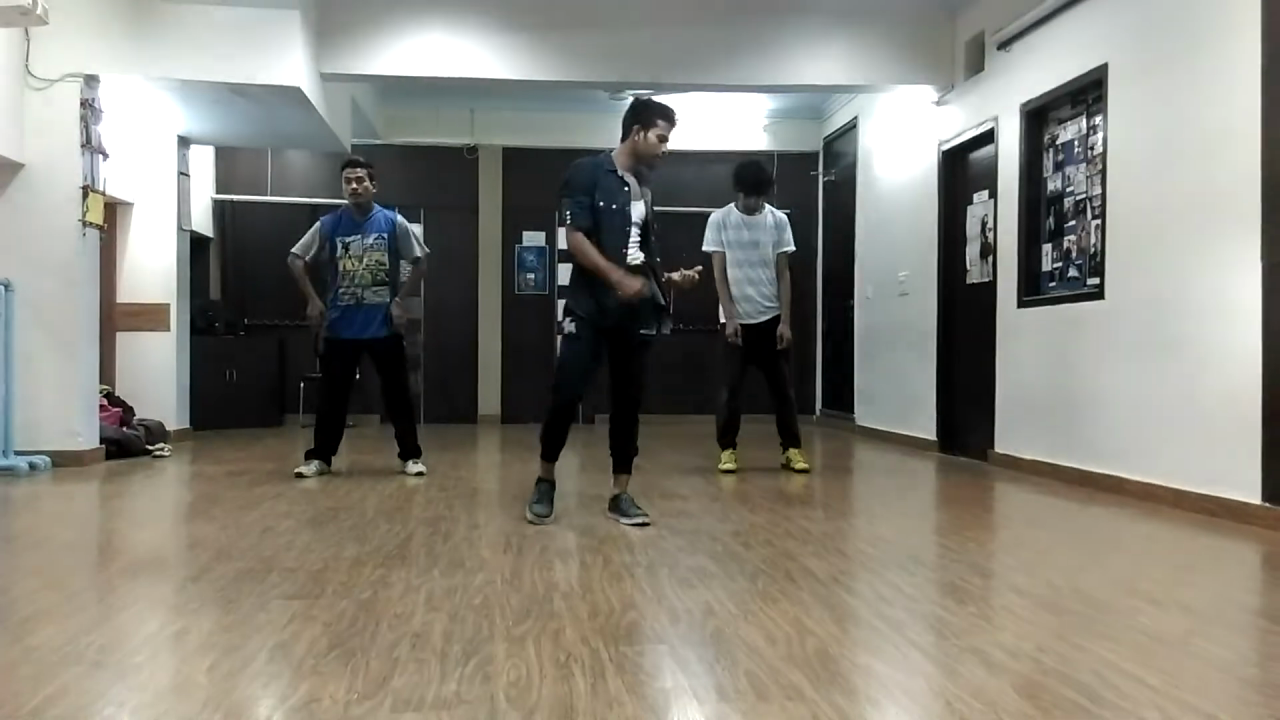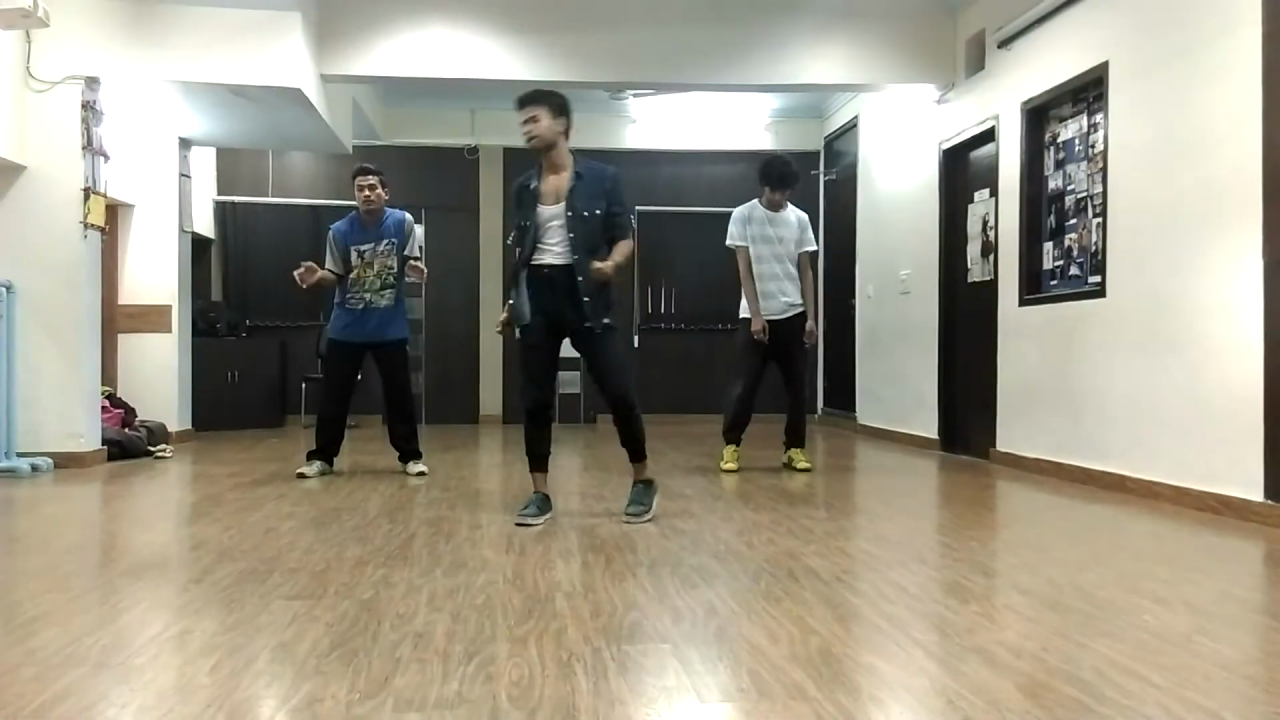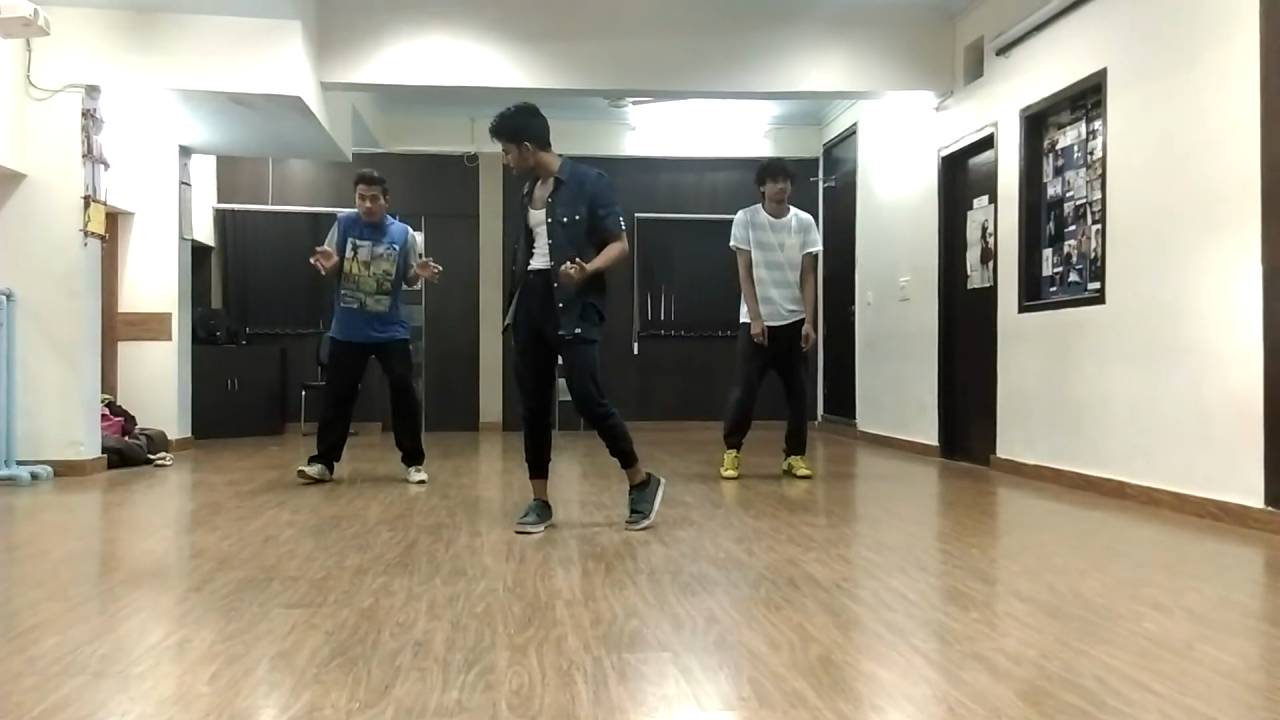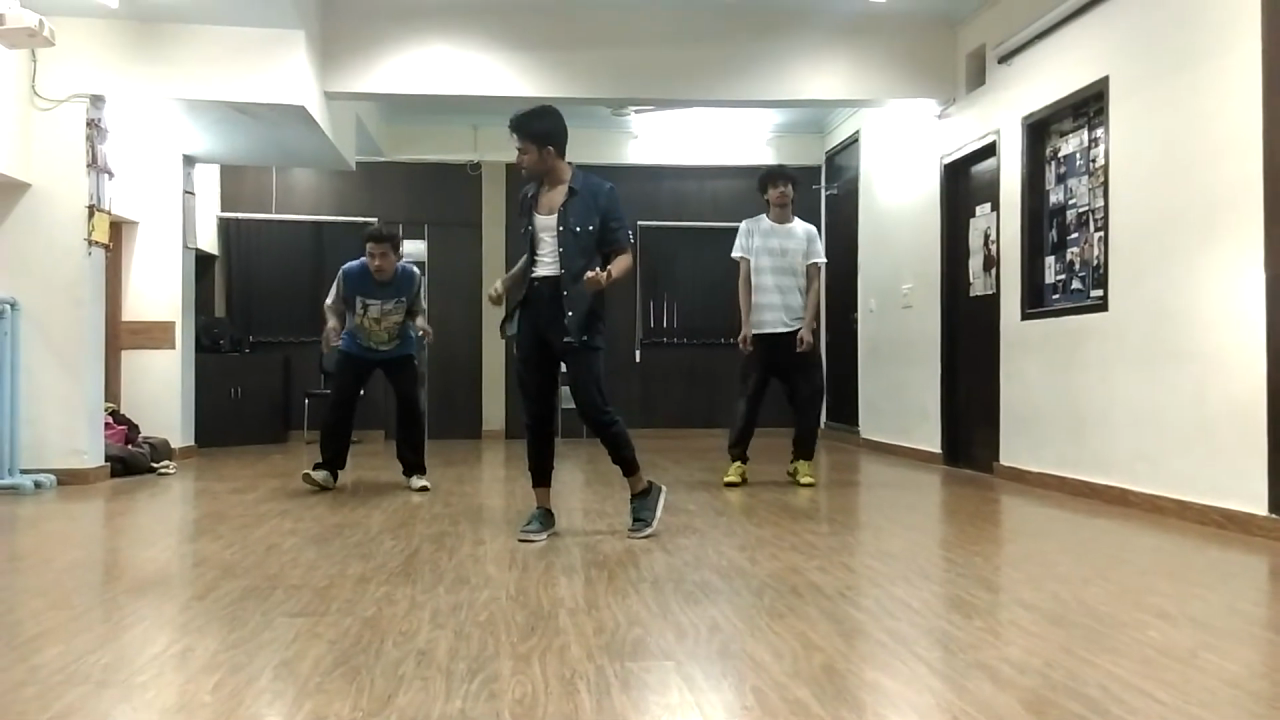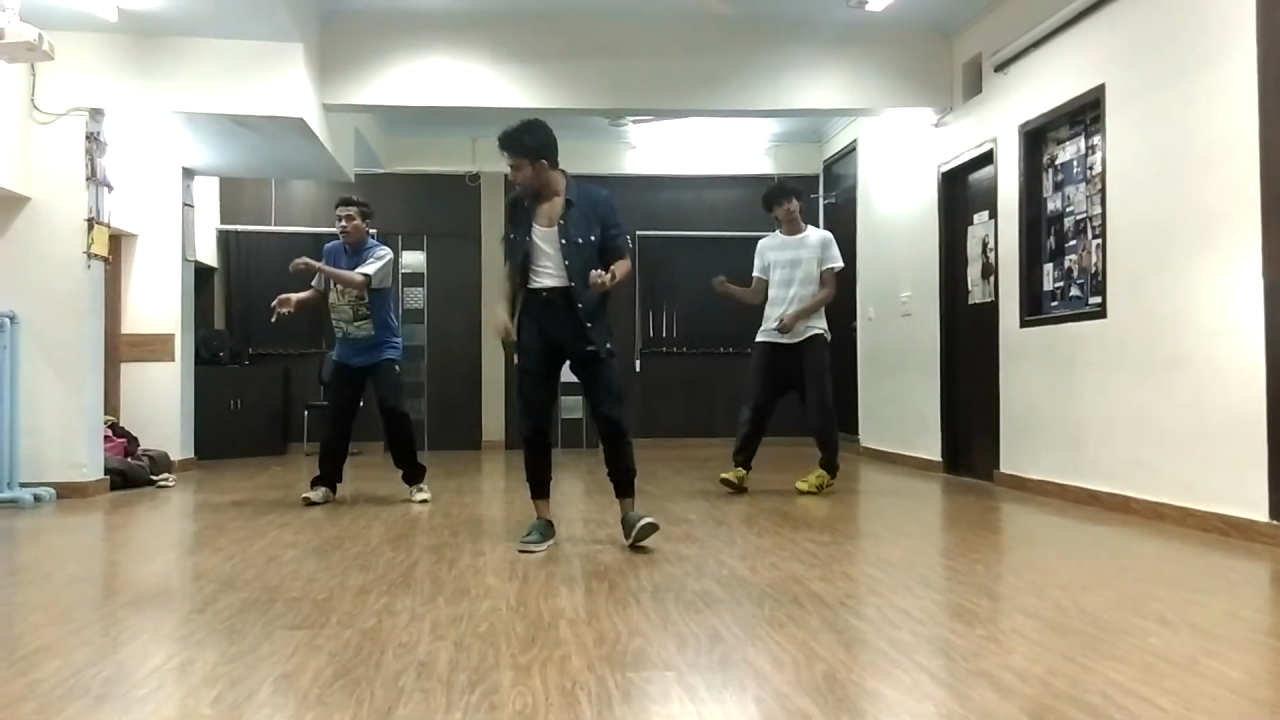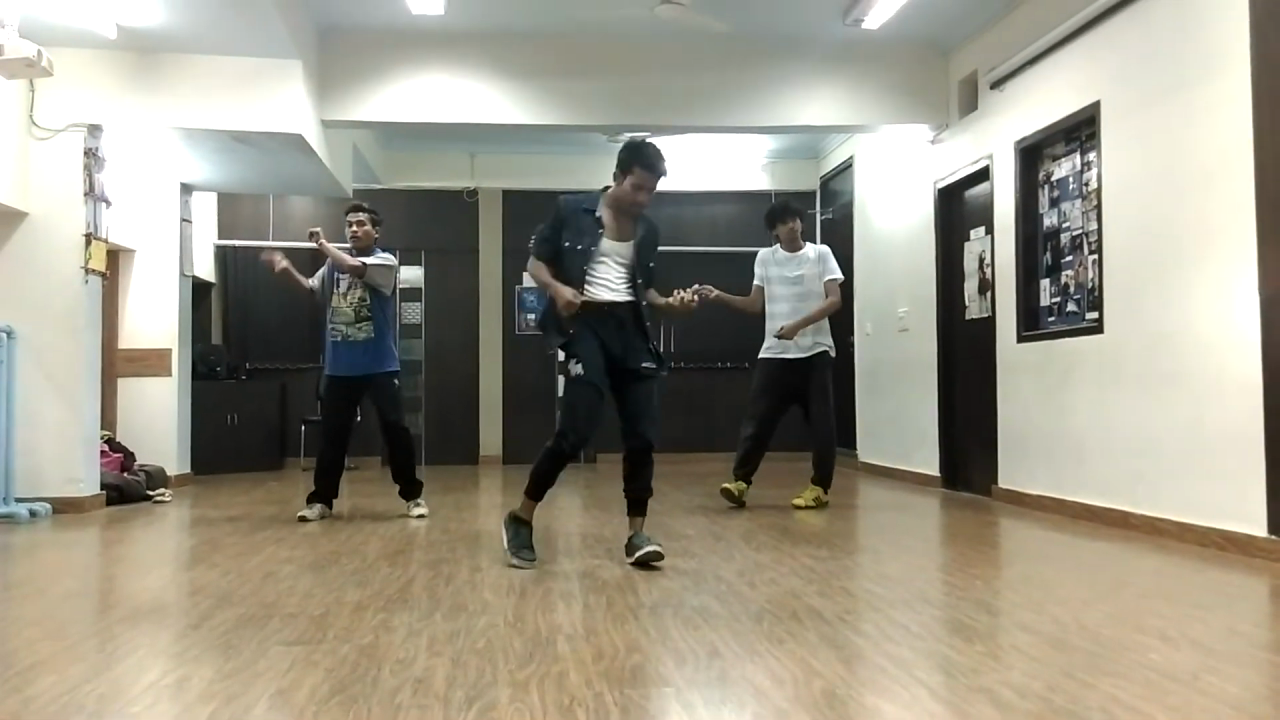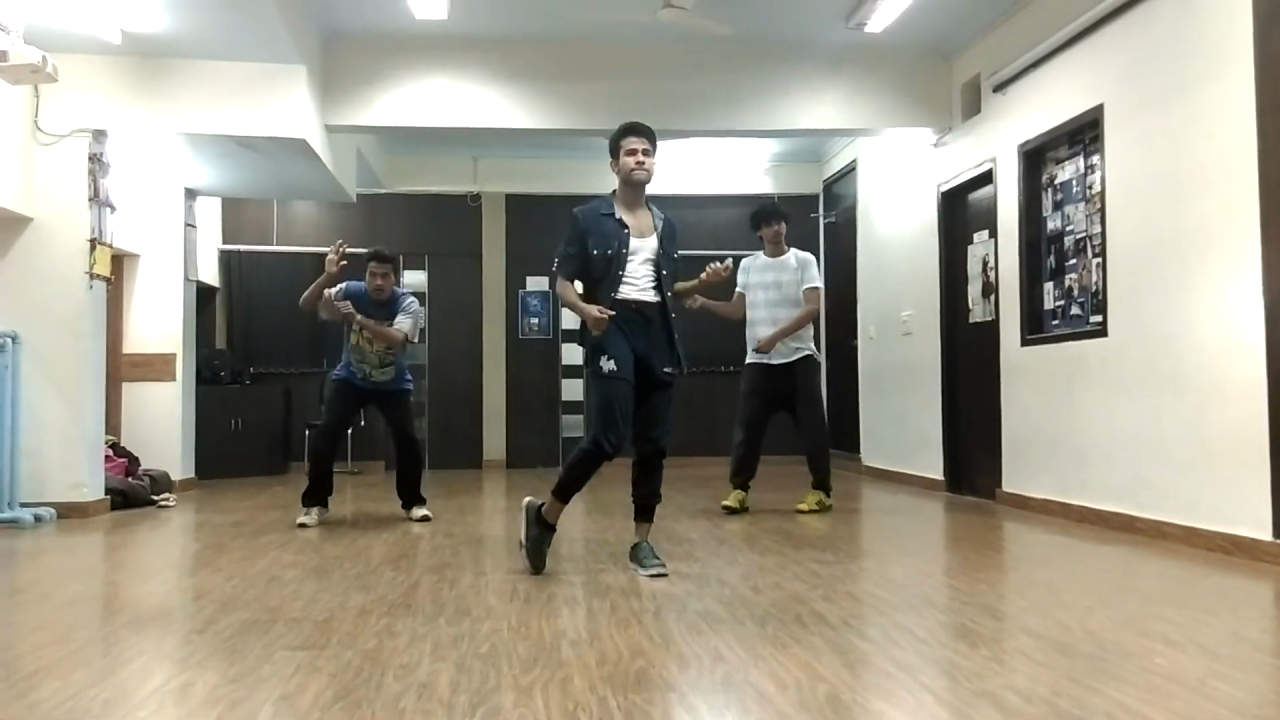
dt=0.7s
person 1, frame 1
left shoulder: (644, 188)
right shoulder: (587, 172)
right elbow: (575, 238)
left wrist: (667, 277)
right wrist: (618, 278)
left hip: (636, 306)
right hip: (592, 301)
left knee: (628, 400)
right knee: (567, 390)
left ankle: (620, 494)
right ankle: (545, 481)
person 1, frame 2
left shoulder: (601, 178)
right shoulder: (524, 187)
left elbow: (626, 237)
left wrist: (610, 265)
right wrist: (511, 303)
left hip: (585, 295)
right hip: (538, 296)
left knee: (617, 388)
right knee: (536, 398)
left ankle: (642, 481)
right ankle: (540, 494)
person 1, frame 3
left shoulder: (589, 182)
right shoulder: (528, 191)
left elbow: (619, 244)
left wrist: (586, 270)
right wrist: (514, 298)
left hip: (573, 304)
right hip: (531, 302)
left knee: (588, 399)
right knee: (533, 405)
left ankle: (642, 482)
right ankle: (540, 502)
person 1, frame 4
left shoulder: (599, 193)
right shoulder: (529, 197)
left elbow: (624, 255)
left wrist: (606, 276)
right wrist: (507, 282)
left hip: (576, 311)
right hip: (533, 310)
left knee: (592, 407)
right knee: (537, 414)
left ankle: (643, 491)
right ankle: (543, 510)
person 1, frame 5
left shoulder: (595, 201)
right shoulder: (517, 207)
left elbow: (624, 259)
left wrist: (609, 278)
right wrist: (506, 309)
left hip: (584, 317)
right hip: (536, 319)
left knee: (610, 418)
right knee: (535, 424)
left ankle: (629, 513)
right ankle: (543, 520)
person 1, frame 6
left shoulder: (648, 229)
right shoulder: (572, 210)
right elbow: (535, 261)
left wrist: (669, 302)
right wrist: (556, 287)
left hip: (632, 330)
right hip: (586, 325)
left knee: (641, 437)
right knee: (574, 433)
left ankle: (637, 534)
right ankle: (521, 518)
person 1, frame 7
left shoulder: (665, 225)
right shoulder: (588, 218)
right elbow: (562, 281)
left wrist: (700, 283)
right wrist: (584, 308)
left hip: (657, 332)
right hip: (612, 328)
left knee: (653, 444)
right knee: (609, 436)
left ankle: (641, 542)
right ankle: (544, 513)
person 2, frame 1
left shoulder: (779, 220)
right shoulder: (719, 221)
left elbow: (783, 273)
right elbow: (719, 273)
left wrist: (785, 321)
right wrist: (730, 317)
left hip: (771, 317)
right hip: (736, 319)
left knee: (782, 386)
right knee: (731, 387)
left ankle: (791, 449)
right ankle: (727, 449)
person 2, frame 2
left shoulder: (800, 219)
right shoulder: (743, 215)
left elbow: (805, 271)
right elbow: (744, 270)
left wrist: (811, 317)
right wrist: (756, 315)
left hip: (793, 315)
right hip: (756, 316)
left knee: (797, 385)
right knee: (745, 384)
left ankle: (794, 448)
right ankle: (731, 446)
person 2, frame 3
left shoulder: (805, 222)
right shoulder: (745, 219)
left elbow: (808, 276)
right elbow: (744, 273)
left wrist: (809, 322)
right wrist: (755, 318)
left hip: (794, 321)
right hip: (755, 320)
left knee: (798, 391)
right knee: (744, 389)
left ankle: (795, 455)
right ankle: (731, 452)
person 2, frame 4
left shoulder: (808, 233)
right shoulder: (750, 228)
left elbow: (813, 283)
right elbow: (744, 280)
left wrist: (807, 326)
right wrist: (746, 325)
left hip: (797, 329)
right hip: (761, 330)
left knee: (809, 396)
right knee: (749, 397)
left ankle: (800, 461)
right ankle: (738, 461)
person 2, frame 5
left shoulder: (822, 239)
right shoulder: (765, 246)
left elbow: (829, 290)
right elbow: (756, 294)
left wrist: (797, 316)
right wrist: (730, 289)
left hip: (810, 335)
right hip: (769, 338)
left knee: (820, 404)
right knee: (755, 405)
left ankle: (827, 469)
right ankle: (740, 468)
person 2, frame 6
left shoulder: (821, 254)
right shoulder: (765, 258)
left elbow: (835, 300)
right elbow: (756, 303)
left wrist: (797, 325)
right wrist: (718, 296)
left hip: (815, 352)
right hip: (775, 353)
left knee: (821, 422)
right knee: (757, 419)
left ankle: (820, 486)
right ankle: (740, 481)
person 2, frame 7
left shoulder: (804, 260)
right shoulder: (747, 265)
left elbow: (813, 308)
right elbow: (736, 310)
left wrist: (775, 336)
right wrist: (702, 302)
left hip: (799, 358)
right hip: (759, 361)
left knee: (813, 426)
right knee: (747, 427)
left ankle: (821, 491)
right ankle: (739, 490)
person 3, frame 1
left shoulder: (393, 222)
right shoulder: (328, 225)
left elbow: (419, 263)
right elbow: (296, 259)
left wrist: (399, 301)
right wrist: (313, 300)
left hip: (384, 325)
right hip: (340, 326)
left knee: (398, 393)
right knee: (332, 394)
left ankle: (411, 455)
right ankle: (320, 457)
person 3, frame 2
left shoulder: (403, 222)
right shoulder: (340, 231)
left elbow: (409, 262)
right elbow: (337, 275)
left wrist: (414, 269)
right wrist: (318, 276)
left hip: (391, 327)
right hip: (346, 327)
left knee: (399, 393)
right knee: (333, 394)
left ankle: (411, 456)
right ankle: (322, 457)
person 3, frame 3
left shoulder: (402, 233)
right shoulder: (344, 224)
left elbow: (408, 279)
right elbow: (332, 267)
left wrist: (419, 271)
right wrist: (329, 263)
left hip: (391, 329)
right hip: (348, 329)
left knee: (404, 391)
right knee: (338, 393)
left ankle: (414, 462)
right ankle: (323, 462)
person 3, frame 4
left shoulder: (411, 277)
right shoulder: (349, 274)
left elbow: (417, 309)
right elbow: (334, 305)
left wrist: (420, 323)
right wrist: (332, 323)
left hip: (398, 349)
right hip: (355, 348)
left knee: (409, 401)
right knee: (339, 401)
left ankle: (415, 470)
right ankle: (328, 468)
person 3, frame 5
left shoulder: (381, 254)
right shoulder: (331, 251)
left elbow: (358, 282)
right elbow: (320, 289)
left wrist: (318, 267)
right wrist: (296, 298)
left hip: (382, 349)
right hip: (346, 352)
left knee: (392, 409)
right knee: (337, 417)
left ankle: (415, 480)
right ankle: (326, 483)
person 3, frame 6
left shoulder: (385, 262)
right shoulder: (334, 260)
left elbow: (352, 267)
right elbow: (313, 290)
left wrist: (323, 244)
right wrist: (287, 268)
left hip: (380, 365)
right hip: (339, 366)
left knee: (395, 428)
right knee: (333, 433)
left ankle: (413, 495)
right ankle: (322, 500)
person 3, frame 7
left shoulder: (407, 303)
right shoulder: (350, 292)
left elbow: (396, 339)
right elbow: (306, 305)
left wrist: (359, 319)
right wrist: (328, 276)
left hip: (393, 384)
right hip: (350, 379)
left knee: (407, 438)
right knee: (326, 432)
left ankle: (413, 501)
right ankle: (315, 503)
